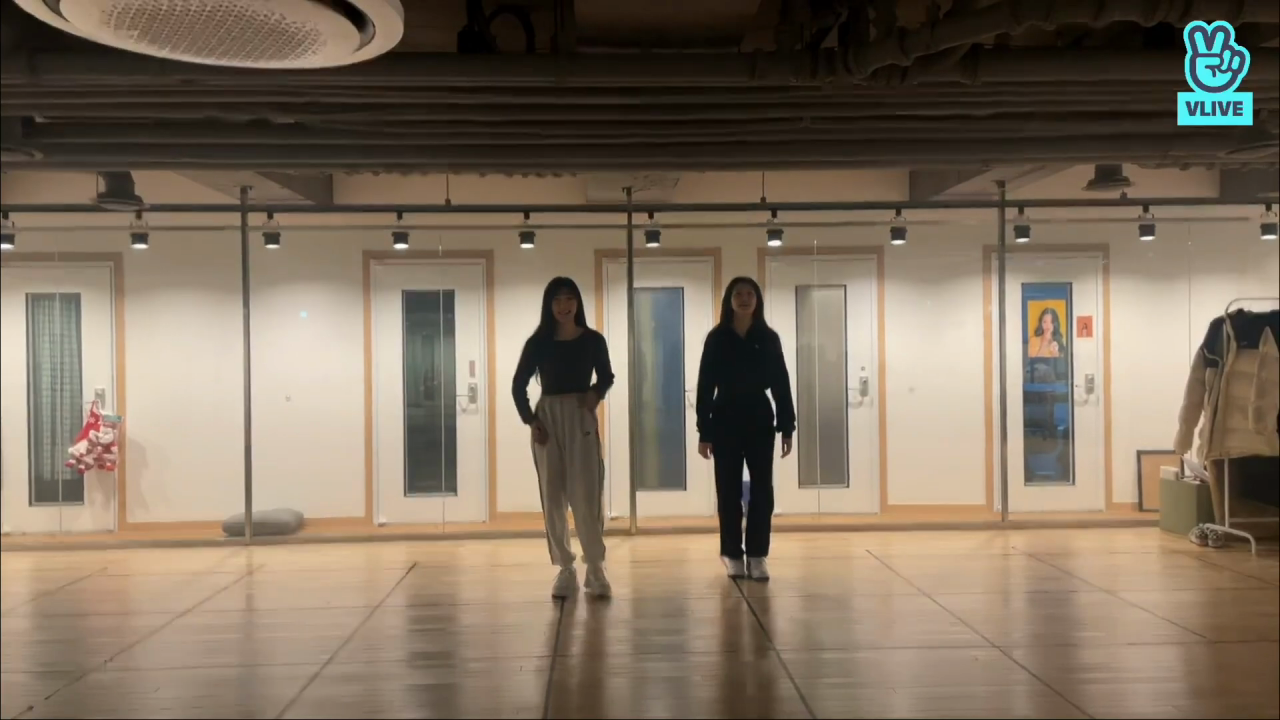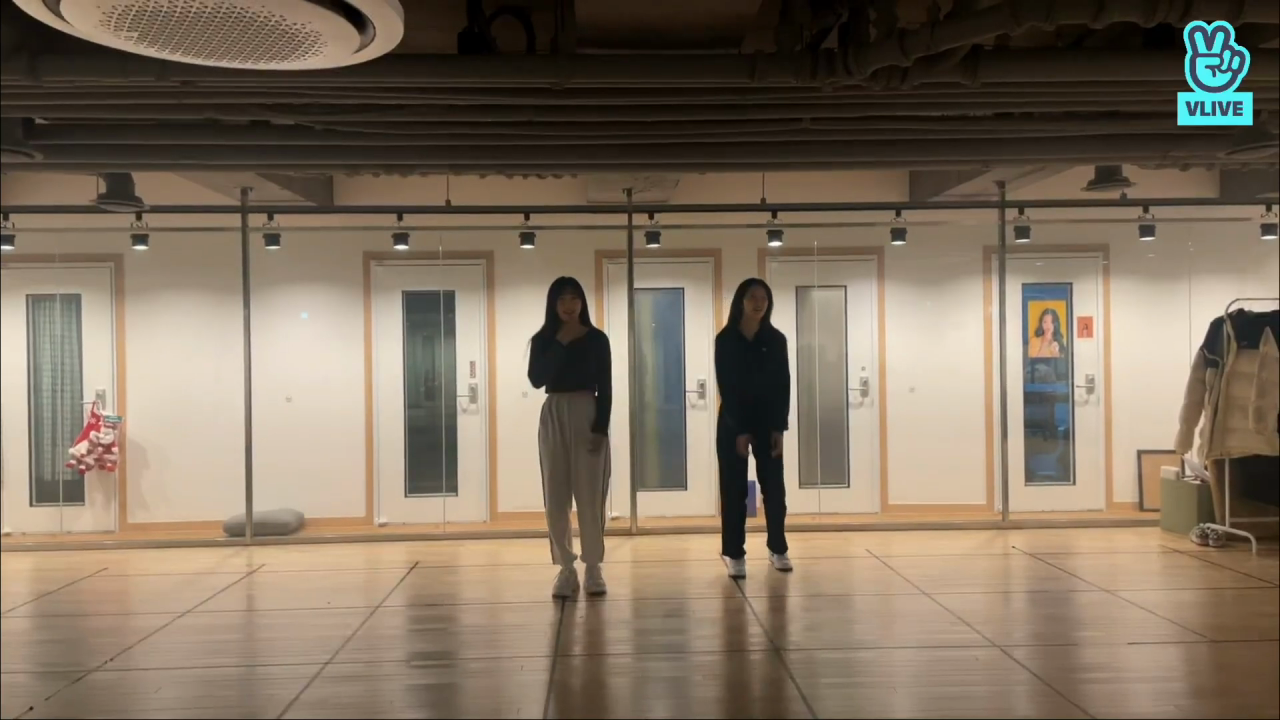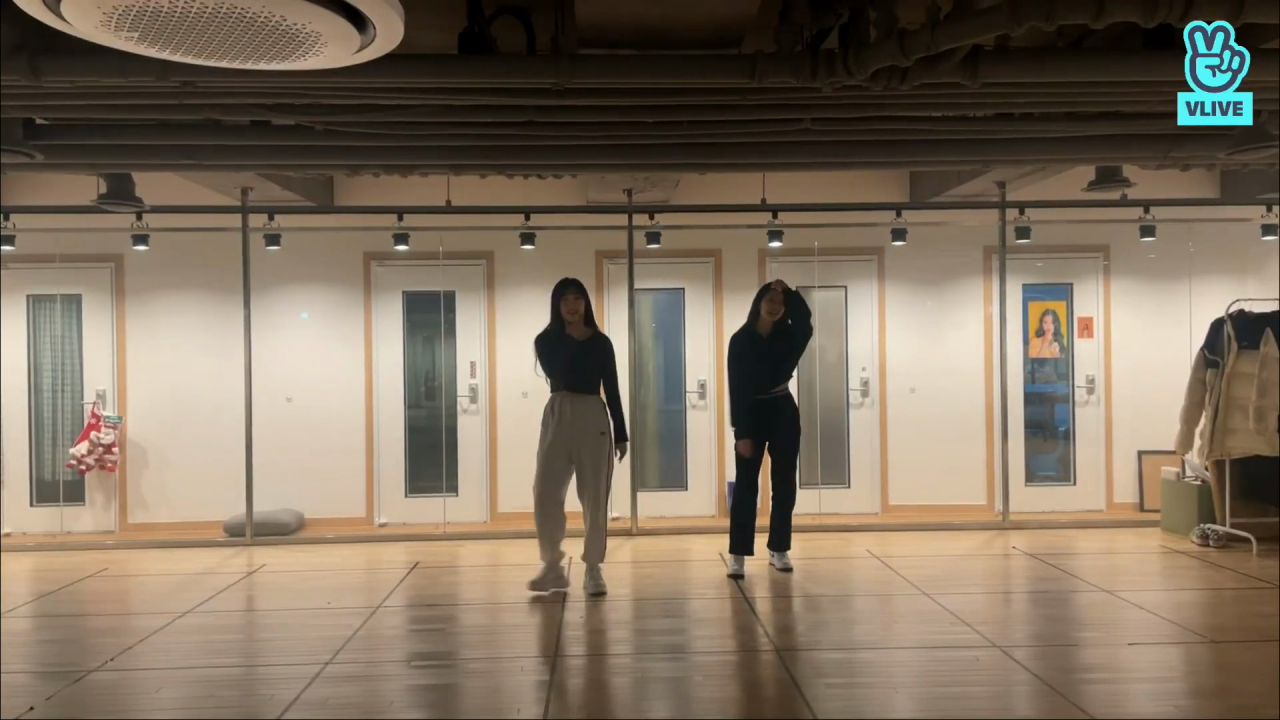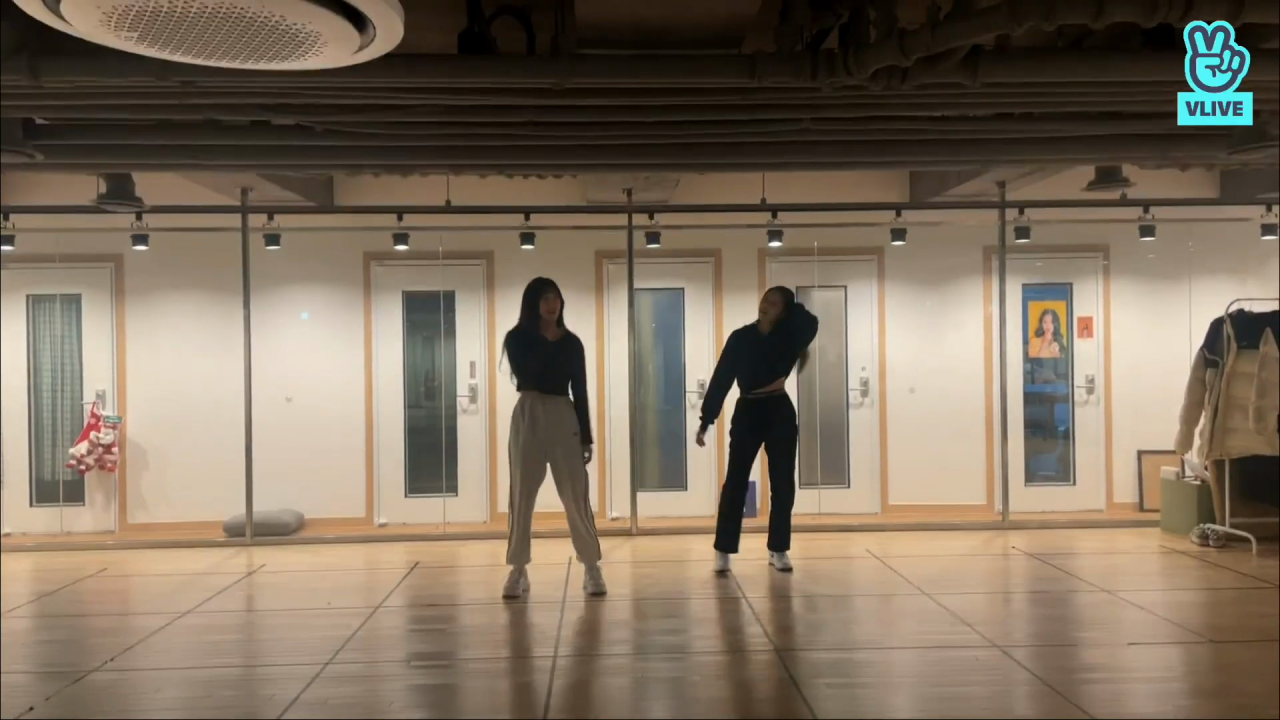
dt=0.5s
person 1, frame 1
left shoulder: (593, 340)
right shoulder: (538, 342)
left elbow: (607, 377)
right elbow: (519, 385)
left wrist: (597, 391)
right wrist: (530, 420)
left hip: (581, 416)
right hip: (548, 418)
left knee: (586, 493)
right knee: (553, 498)
left ankle: (595, 566)
right ankle: (565, 569)
person 1, frame 2
left shoulder: (596, 339)
right shoulder: (543, 340)
left elbow: (604, 386)
right elbow: (536, 380)
left wrist: (601, 426)
right wrist: (560, 345)
left hip: (587, 415)
right hip: (554, 415)
left knee: (591, 494)
right knee: (556, 496)
left ankle: (593, 567)
right ankle: (565, 568)
person 1, frame 3
left shoulder: (600, 342)
right shoulder: (547, 340)
left elbow: (612, 389)
right elbow: (555, 372)
left wrist: (620, 434)
right wrist: (571, 338)
left hip: (593, 416)
right hip: (558, 415)
left knee: (595, 495)
right knee: (546, 493)
left ankle: (593, 568)
right ankle: (552, 566)
person 1, frame 4
left shoulder: (571, 342)
right shoulder: (518, 338)
left elbow: (580, 391)
right elbow: (526, 374)
left wrist: (586, 436)
right wrist: (546, 341)
left hip: (563, 417)
right hip: (528, 416)
left knee: (576, 495)
right knee: (521, 496)
left ankle: (591, 567)
right ankle: (518, 570)
person 2, frame 1
left shoulder: (768, 338)
right shoulder: (717, 338)
left elbow: (780, 383)
right elbow: (706, 386)
left wrist: (786, 427)
right wrist: (704, 431)
left hip: (759, 415)
right hip: (726, 416)
left knee: (762, 488)
right knee: (729, 489)
left ankle: (757, 555)
right ankle: (733, 554)
person 2, frame 2
left shoulder: (775, 339)
right shoulder: (726, 339)
left elbow: (782, 384)
right elbow: (725, 386)
left wrist: (780, 426)
right wrist: (739, 429)
left hip: (767, 417)
right hip: (733, 417)
left knee: (774, 486)
right knee: (733, 488)
left ankle: (778, 549)
right ankle: (734, 555)
person 2, frame 3
left shoulder: (788, 334)
right shoulder: (741, 339)
left elbow: (805, 322)
right elbow: (737, 387)
left wrist: (790, 294)
right wrist: (741, 431)
left hip: (784, 411)
right hip: (751, 413)
left knee: (785, 484)
right knee: (746, 485)
left ankle: (779, 549)
right ankle: (738, 554)
person 2, frame 4
left shoulder: (788, 337)
right shoulder: (740, 338)
left elbow: (810, 323)
right elbow: (720, 379)
left wrist: (789, 305)
right wrist: (706, 420)
left hip: (779, 411)
right hip: (747, 412)
left knee: (782, 483)
right knee: (736, 481)
left ankle: (778, 550)
right ankle: (723, 550)
